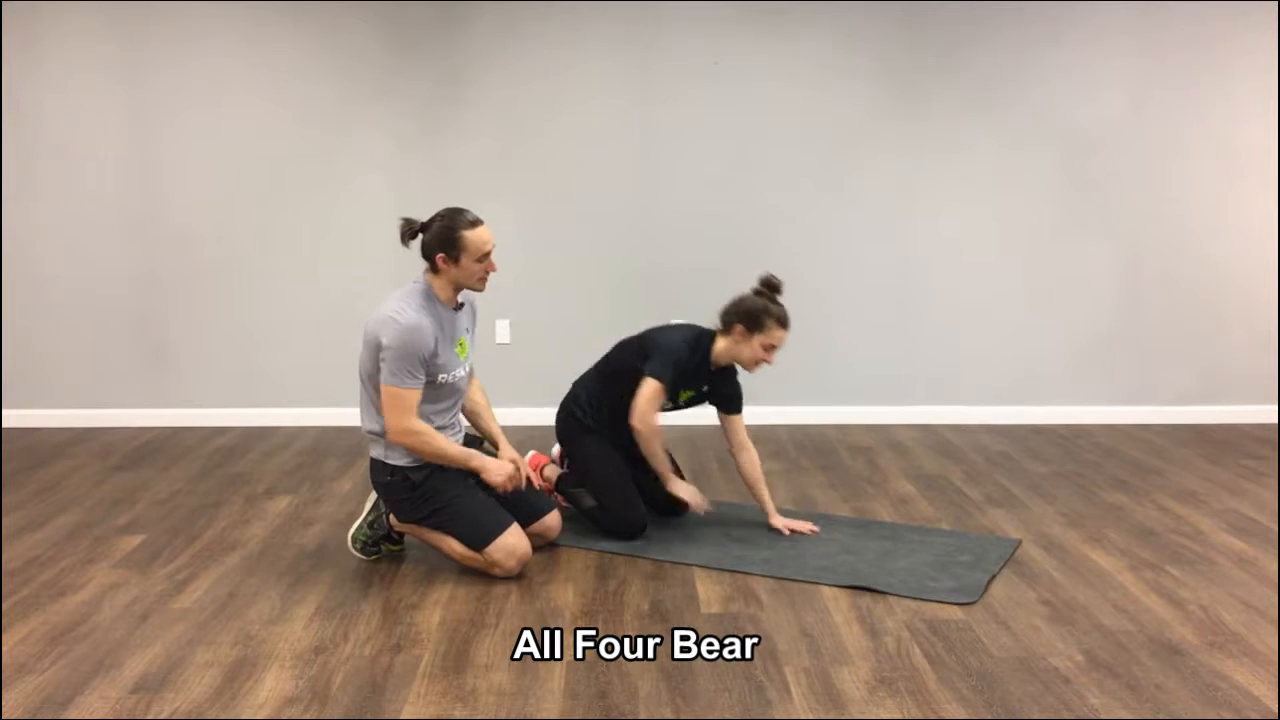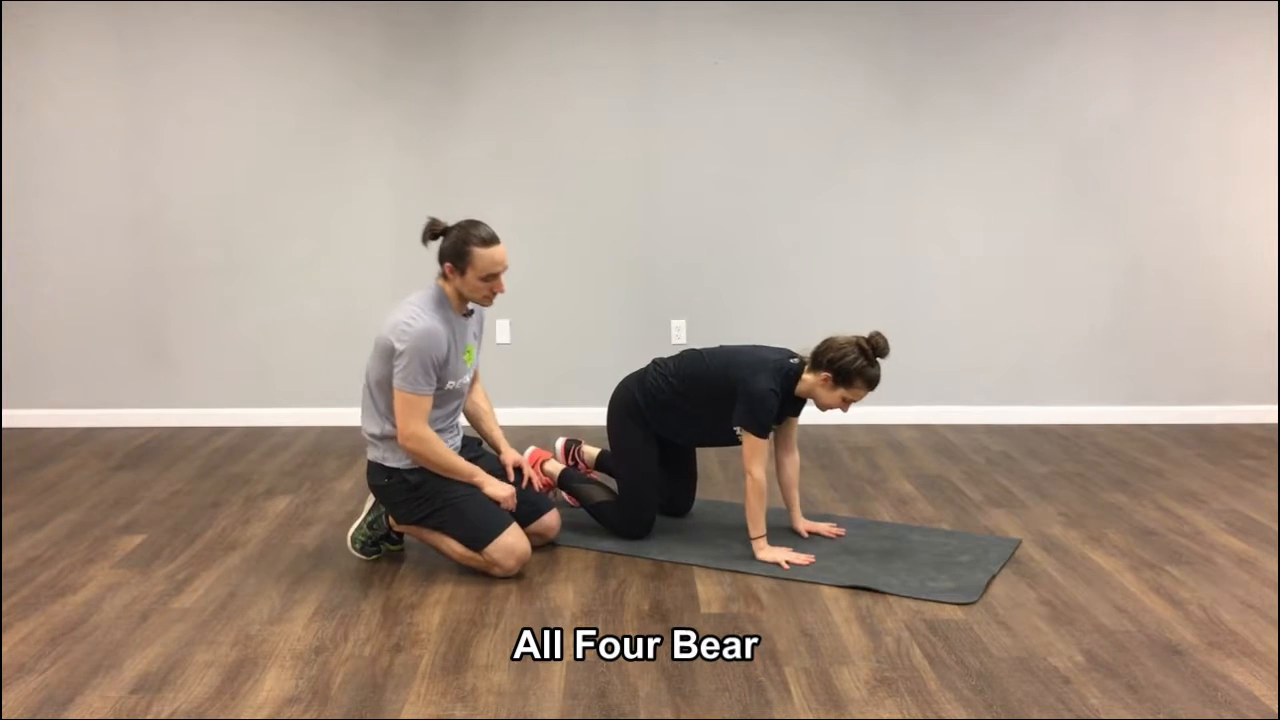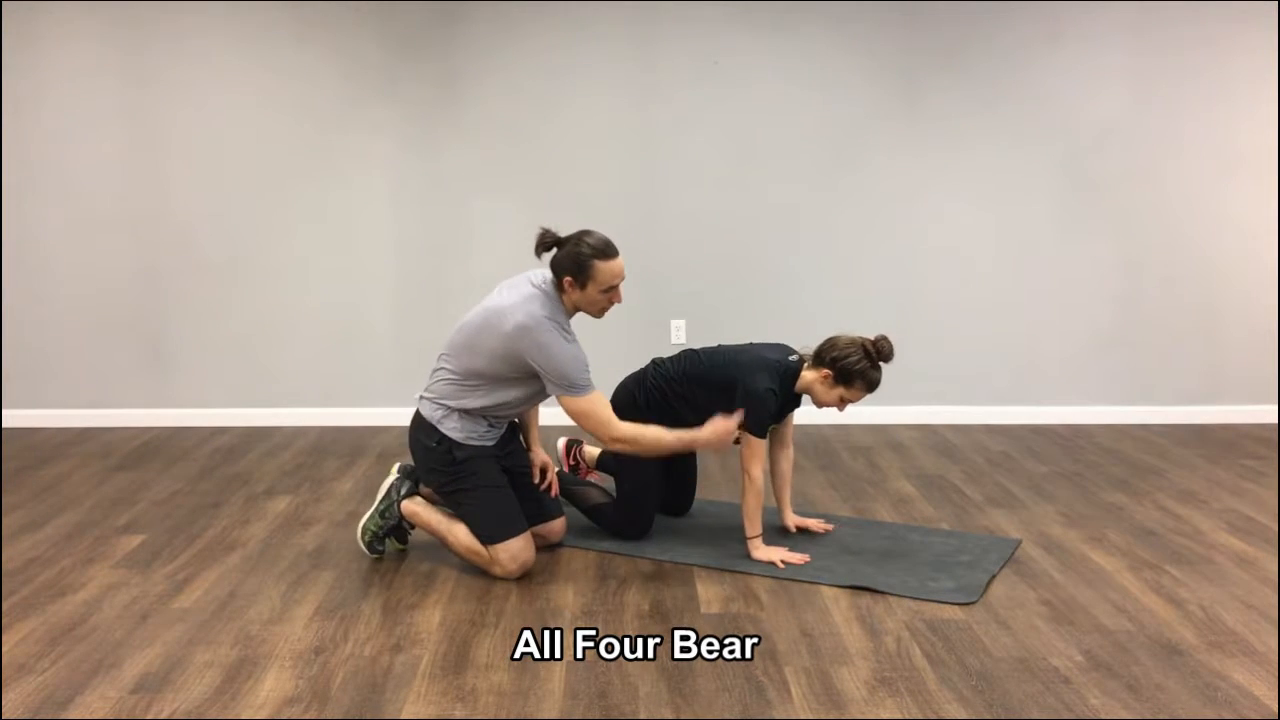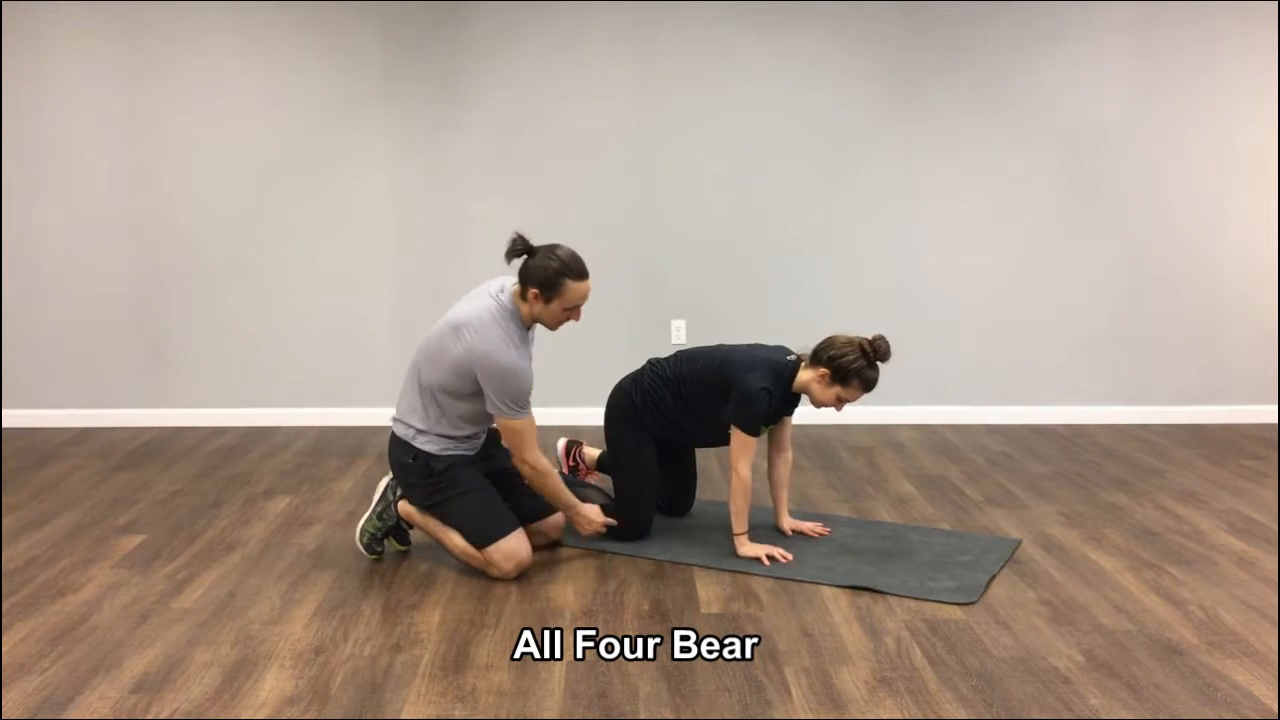
dt=1s
person 1, frame 1
left shoulder: (463, 302)
right shoulder: (409, 324)
right elbow: (404, 430)
left wrist: (501, 444)
right wrist: (482, 463)
left hip: (451, 446)
right hip: (409, 467)
left knee: (547, 526)
right knee: (511, 555)
left ankle: (421, 515)
right ankle: (397, 519)
person 1, frame 2
left shoulder: (471, 308)
right shoulder: (422, 330)
right elbow: (412, 437)
left wrist: (502, 447)
right wrist: (482, 481)
left hip: (453, 447)
right hip: (408, 468)
left knee: (546, 525)
right knee: (510, 555)
left ankle: (424, 514)
right ankle: (396, 518)
person 1, frame 3
left shoulder: (539, 285)
right shoulder: (547, 334)
right elbow: (614, 435)
left wrist: (533, 446)
right wrist: (701, 438)
left hip: (492, 428)
right hip: (450, 438)
left knee: (551, 530)
right knee: (514, 560)
left ankle: (429, 486)
right ankle: (406, 505)
person 1, frame 4
left shoulder: (506, 292)
right shoulder: (501, 352)
right elbow: (528, 460)
left wrist: (525, 447)
right wrist: (577, 511)
left hip: (473, 440)
right hip: (429, 453)
left knee: (550, 526)
right knee: (512, 559)
left ankle: (429, 500)
right ankle: (405, 507)
person 2, frame 1
left shoulder: (723, 376)
right shoulder: (679, 349)
left elbow: (741, 447)
right elbow: (642, 420)
left wrist: (772, 513)
right wrist: (670, 480)
left hip: (621, 429)
right hip: (583, 423)
left knee: (674, 504)
right knee: (629, 523)
left ankle: (580, 467)
right ankle: (550, 474)
person 2, frame 2
left shoulder: (795, 376)
right shoulder: (764, 386)
left elbow: (788, 453)
right elbow: (755, 472)
left wrist: (797, 518)
right wrist: (760, 545)
left hip: (667, 415)
right hip: (636, 408)
left knee: (678, 505)
right knee: (635, 523)
left ankle: (578, 454)
right ankle: (550, 468)
person 2, frame 3
left shoulder: (793, 372)
right shoulder: (763, 386)
left elbow: (782, 447)
right elbow: (753, 471)
left wrist: (787, 512)
right wrist: (756, 544)
left hip: (668, 413)
right hip: (637, 408)
left knee: (677, 505)
right knee: (632, 525)
left ankle: (581, 455)
person 2, frame 4
left shoulder: (790, 374)
right shoulder: (758, 385)
left elbow: (780, 452)
right elbow: (740, 469)
left wrist: (783, 516)
right wrist: (742, 541)
left hip: (667, 417)
right hip: (635, 410)
left knee: (677, 505)
right knee: (633, 526)
left ankle: (583, 457)
